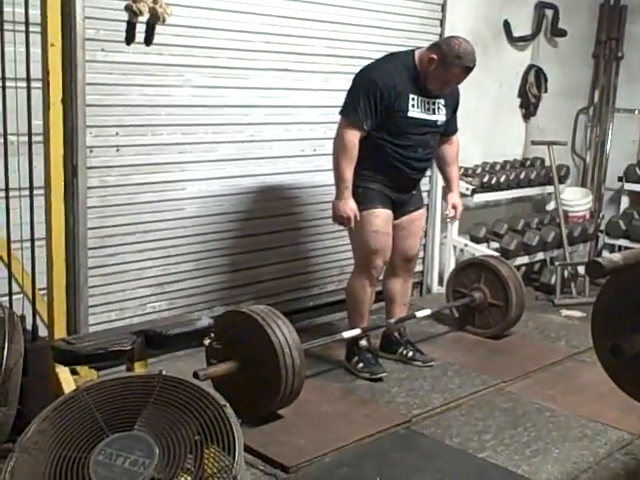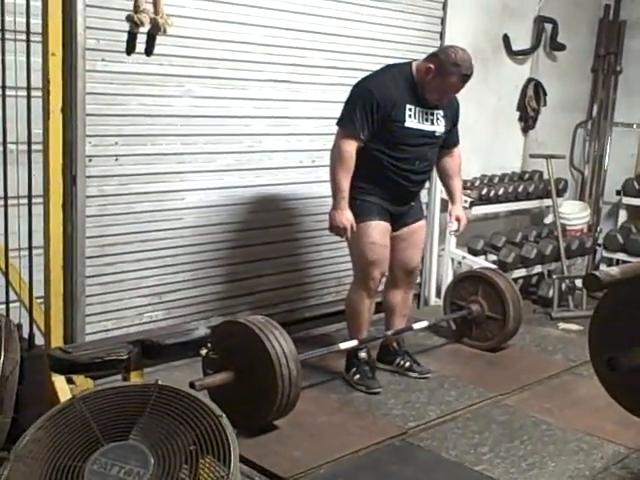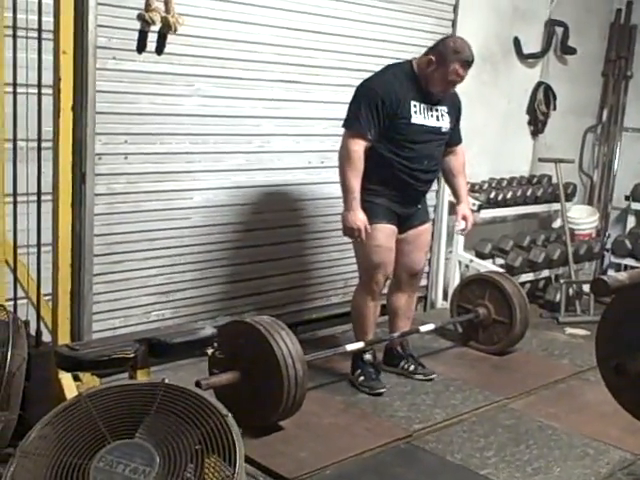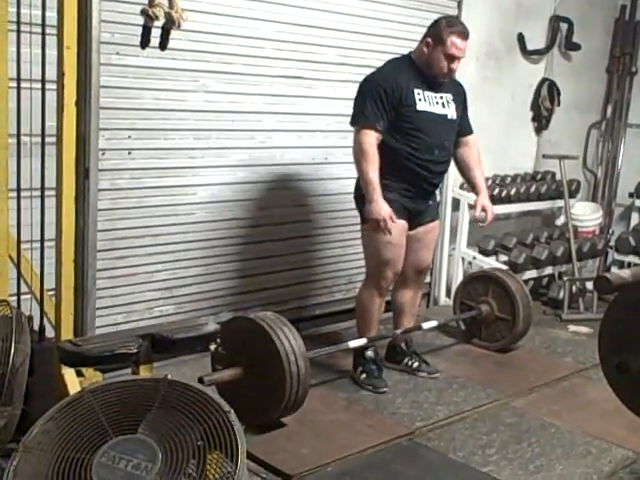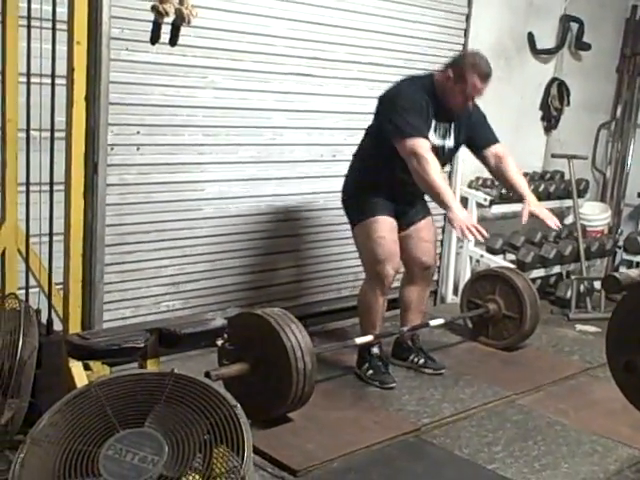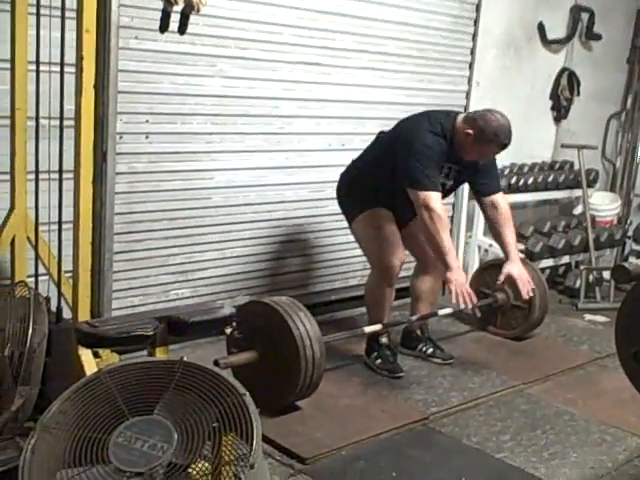
dt=0.4s
person 1, frame 1
left shoulder: (449, 91)
right shoulder: (381, 77)
left elbow: (447, 141)
right elbow: (348, 134)
left wrist: (453, 189)
right wrist: (343, 194)
left hip: (409, 189)
right hip: (371, 186)
left knee: (405, 263)
right knee: (371, 265)
left ankle: (394, 338)
right ankle: (357, 345)
person 1, frame 2
left shoulder: (448, 103)
right shoulder: (378, 89)
left elbow: (449, 153)
right elbow: (345, 144)
left wrist: (456, 200)
right wrist: (340, 204)
left hip: (408, 201)
right hip: (369, 198)
left knee: (406, 273)
right knee: (370, 276)
left ankle: (392, 349)
right ankle: (357, 358)
person 1, frame 3
left shoulder: (450, 101)
right shoulder: (382, 88)
left elbow: (453, 152)
right elbow: (353, 146)
left wrist: (462, 199)
right wrist: (352, 206)
left hip: (415, 204)
right hip: (376, 201)
left knee: (410, 277)
right knee: (375, 279)
left ankle: (397, 352)
right ankle: (362, 360)
person 1, frame 4
left shoulder: (454, 90)
right shoulder: (386, 81)
left elbow: (465, 144)
right elbow: (366, 142)
left wrist: (481, 191)
right wrist: (375, 199)
left hip: (426, 198)
right hip: (388, 198)
left knee: (415, 274)
right knee: (382, 276)
left ankle: (400, 349)
right ankle: (363, 356)
person 1, frame 5
left shoulder: (467, 110)
right shoulder: (407, 98)
left elbow: (497, 156)
right elbow: (419, 157)
left wrist: (528, 198)
right wrist: (453, 208)
left hip: (409, 197)
right hip: (370, 194)
left knee: (423, 265)
right knee: (384, 271)
left ankle: (406, 346)
right ankle: (368, 354)
person 1, frame 6
left shoulder: (480, 147)
right shoulder: (424, 140)
left elbow: (496, 205)
right elbow: (431, 209)
left wrist: (513, 259)
right wrist: (453, 269)
left hip: (406, 197)
right hip: (365, 193)
left knee: (434, 259)
right knee: (389, 263)
left ankle: (415, 335)
right ankle: (377, 344)
